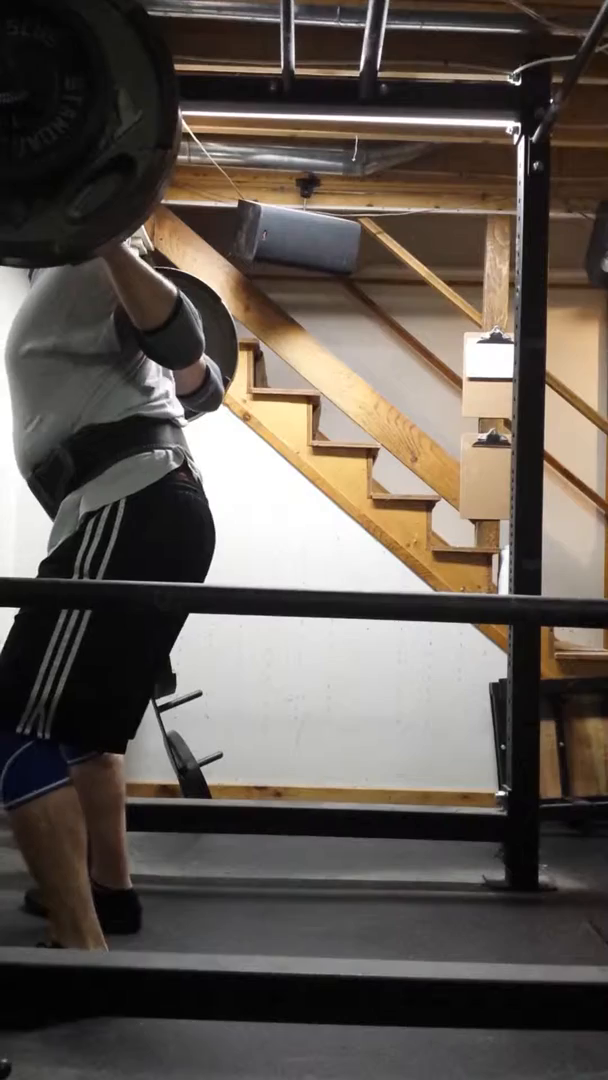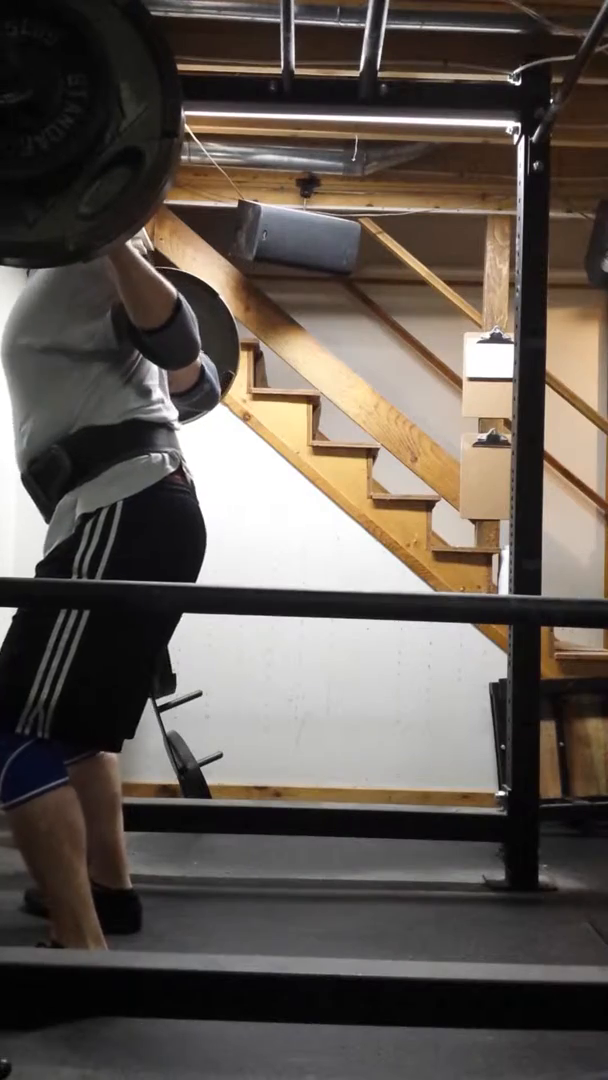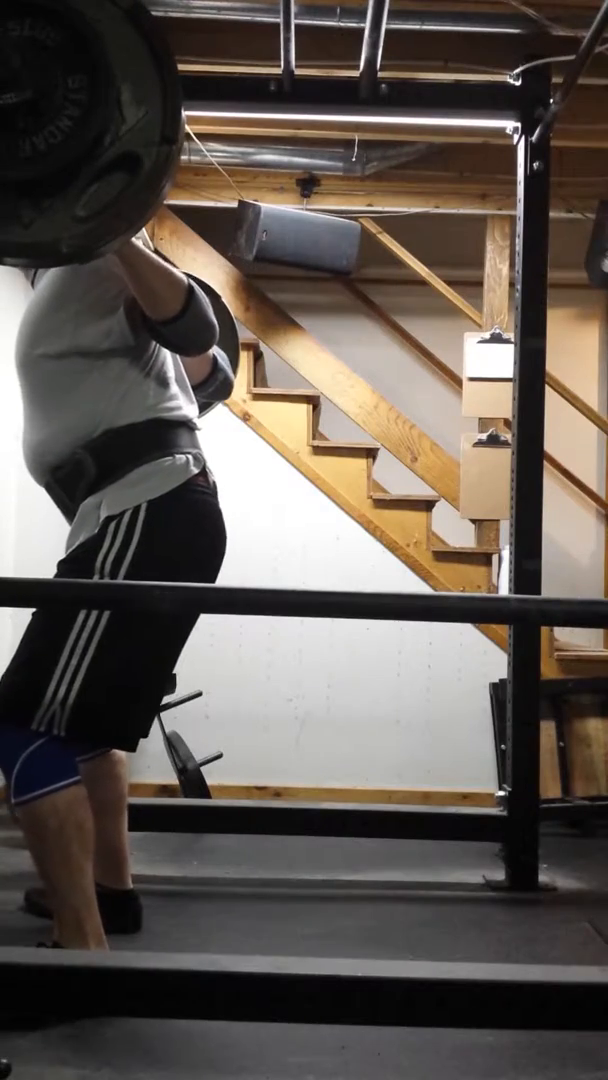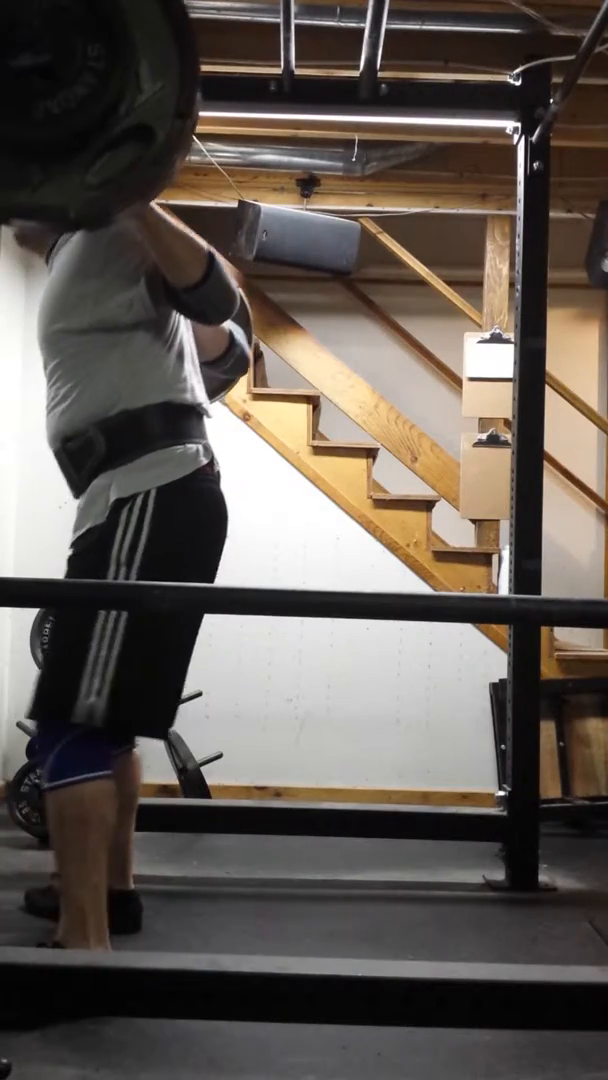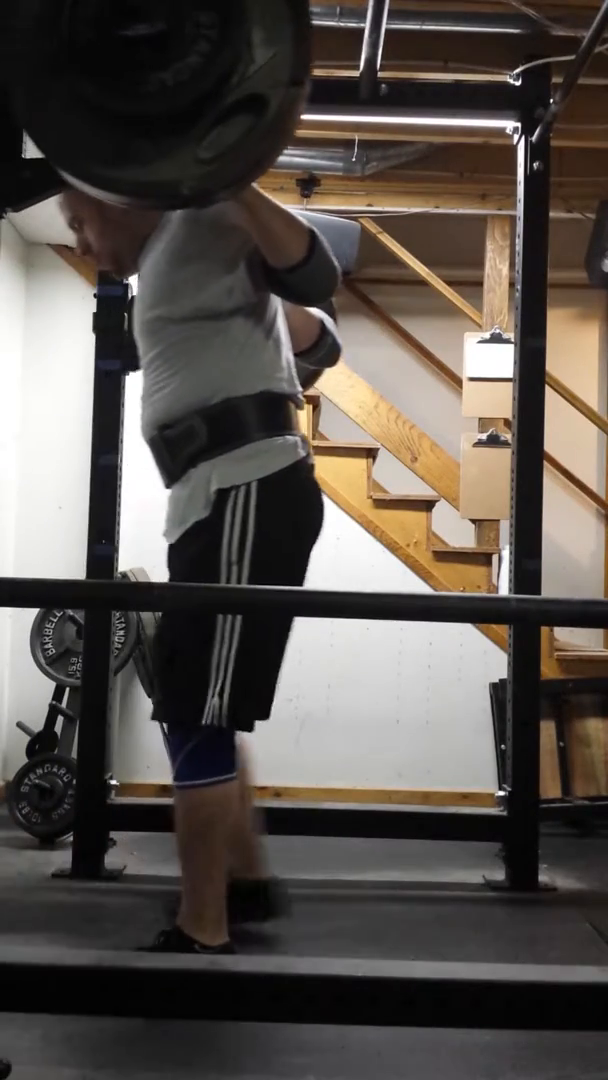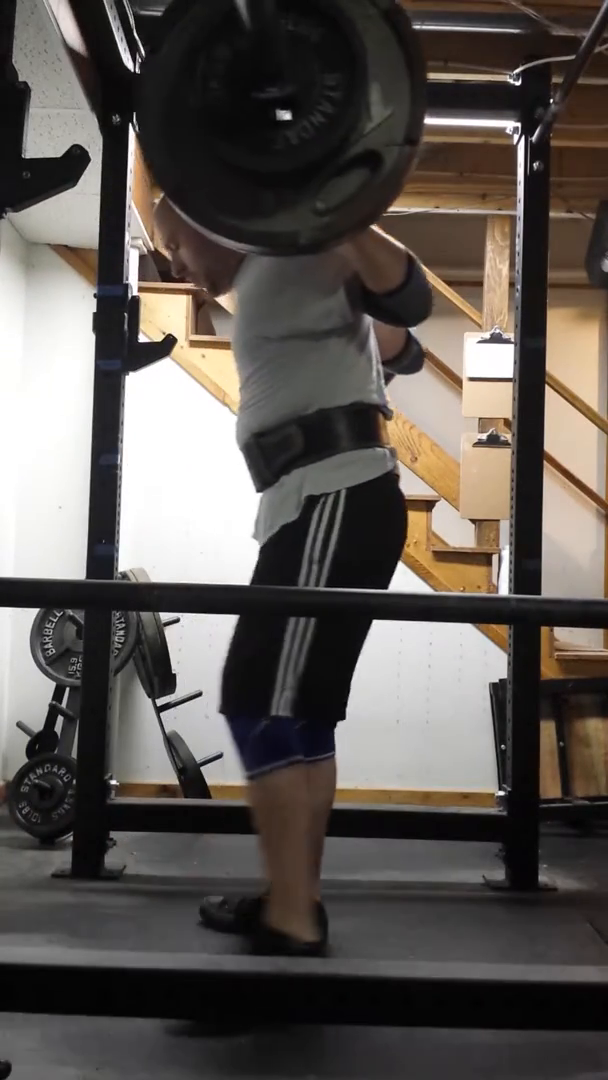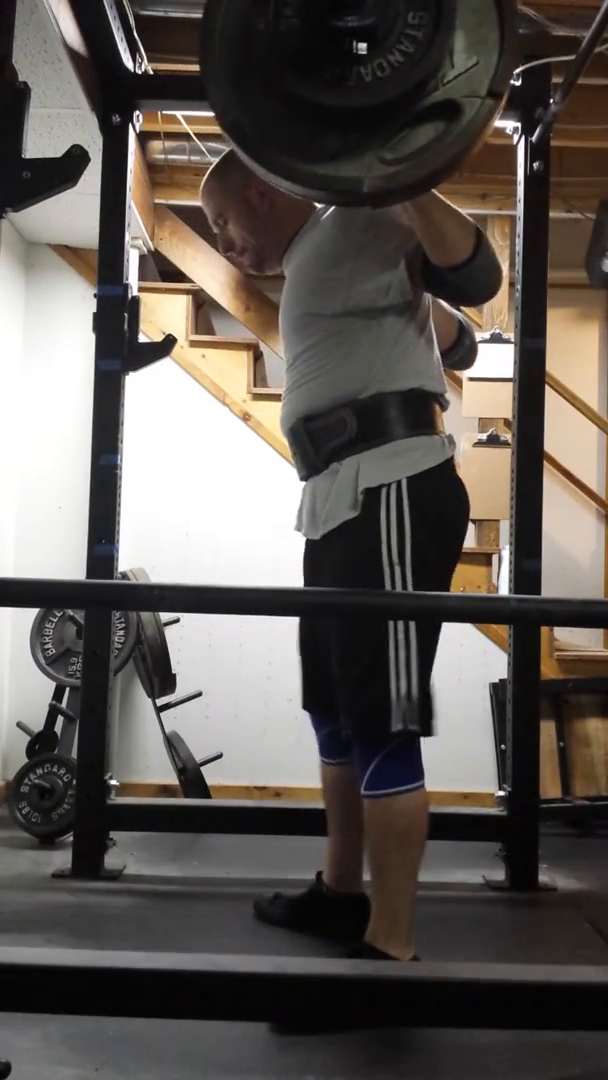
dt=0.7s
person 1, frame 1
left shoulder: (79, 269)
right shoulder: (86, 275)
left elbow: (177, 338)
right elbow: (200, 382)
left wrist: (101, 234)
left hip: (131, 515)
right hip: (151, 515)
right knee: (76, 718)
left ankle: (80, 950)
right ankle: (108, 889)
person 1, frame 2
left shoulder: (77, 265)
right shoulder: (80, 277)
left elbow: (173, 337)
right elbow: (194, 382)
left hip: (125, 519)
right hip: (140, 518)
right knee: (65, 716)
left ankle: (82, 949)
right ankle: (108, 889)
person 1, frame 3
left shoulder: (83, 261)
right shoulder: (75, 280)
left elbow: (193, 327)
right elbow: (207, 371)
left hip: (147, 516)
right hip: (154, 516)
right knee: (78, 716)
left ankle: (81, 947)
right ankle: (109, 889)
person 1, frame 4
left shoulder: (104, 235)
right shoulder: (94, 255)
left elbow: (212, 296)
right elbow: (226, 349)
left hip: (150, 503)
right hip: (147, 503)
left knee: (75, 720)
right knee: (98, 713)
left ankle: (81, 944)
right ankle: (108, 887)
person 1, frame 5
left shoulder: (195, 228)
right shoulder: (181, 259)
left elbow: (313, 274)
right elbow: (314, 336)
left hip: (247, 494)
right hip: (224, 499)
left knee: (198, 717)
right knee: (196, 709)
left ankle: (203, 938)
right ankle: (245, 877)
person 1, frame 6
left shoulder: (293, 257)
right shoulder: (272, 280)
left elbow: (408, 297)
right elbow: (400, 348)
left hip: (338, 503)
right hip: (308, 508)
left knee: (262, 707)
right knee: (289, 710)
left ankle: (291, 930)
right ankle: (289, 899)
person 1, frame 7
left shoulder: (351, 228)
right shoulder: (321, 262)
left elbow: (474, 275)
right elbow: (456, 339)
right wrist: (421, 315)
left hip: (391, 495)
right hip: (347, 504)
left knee: (379, 722)
right knee: (335, 711)
left ankle: (389, 949)
right ankle: (341, 889)
